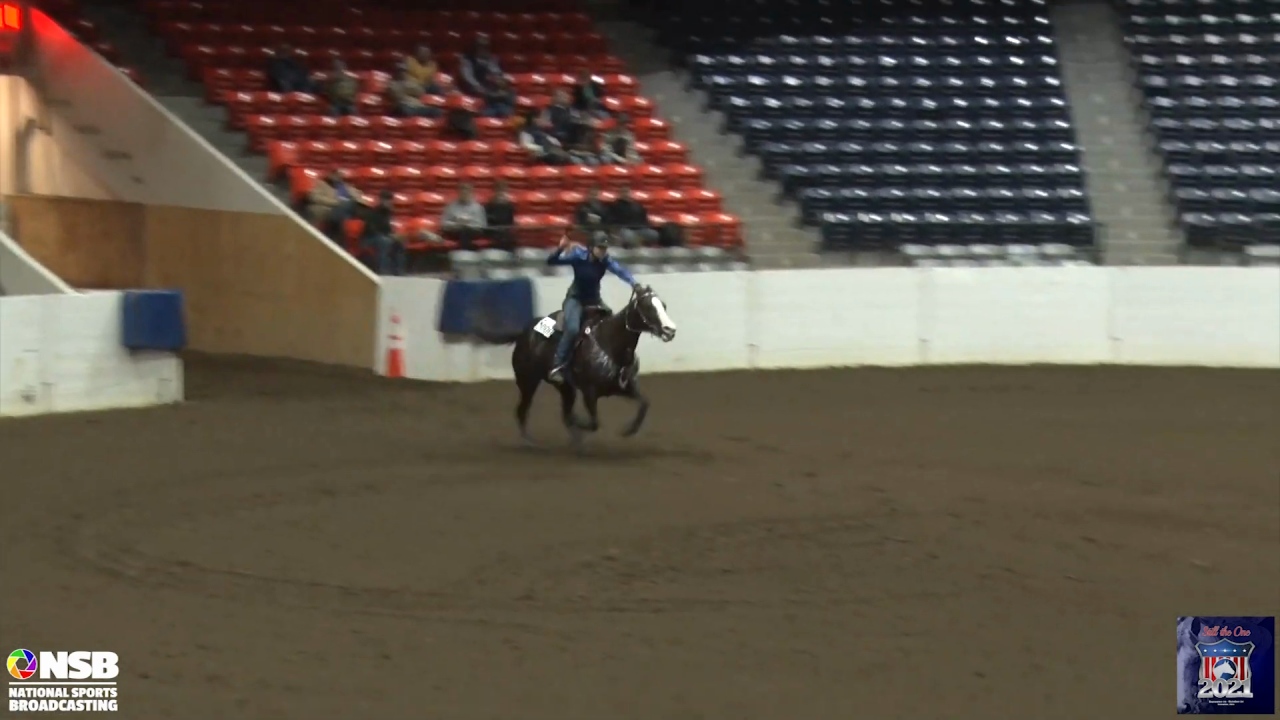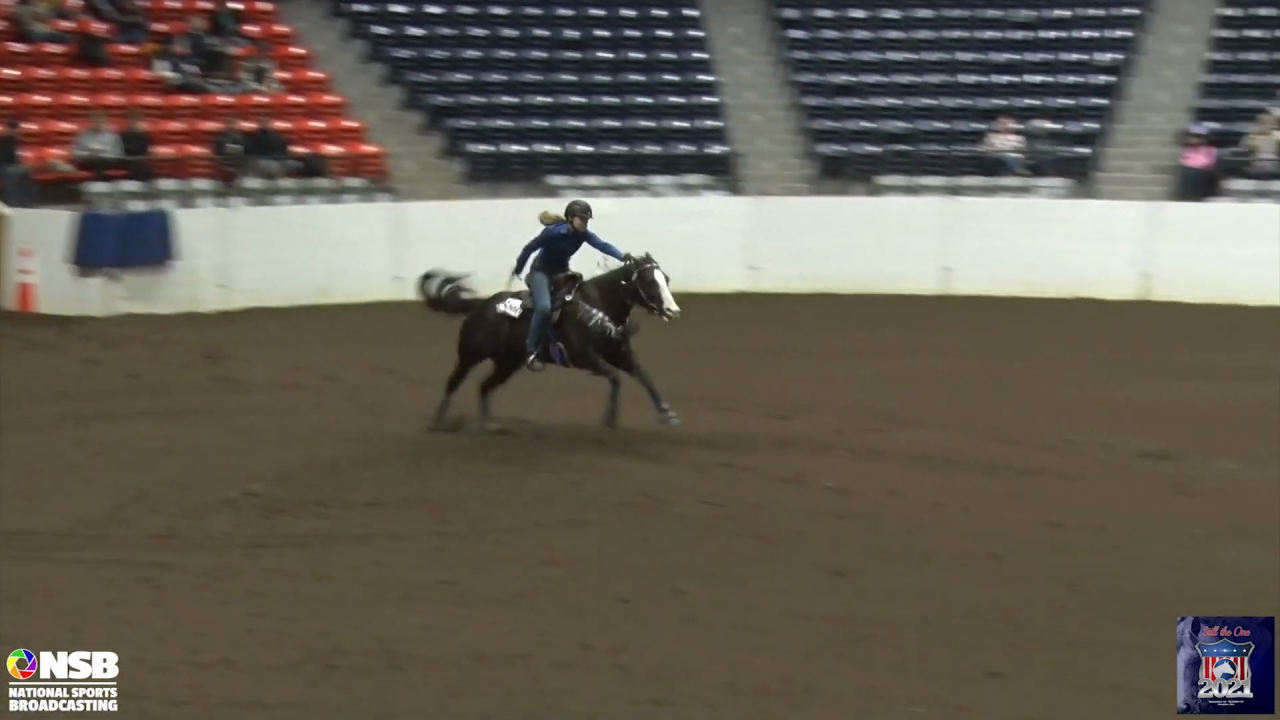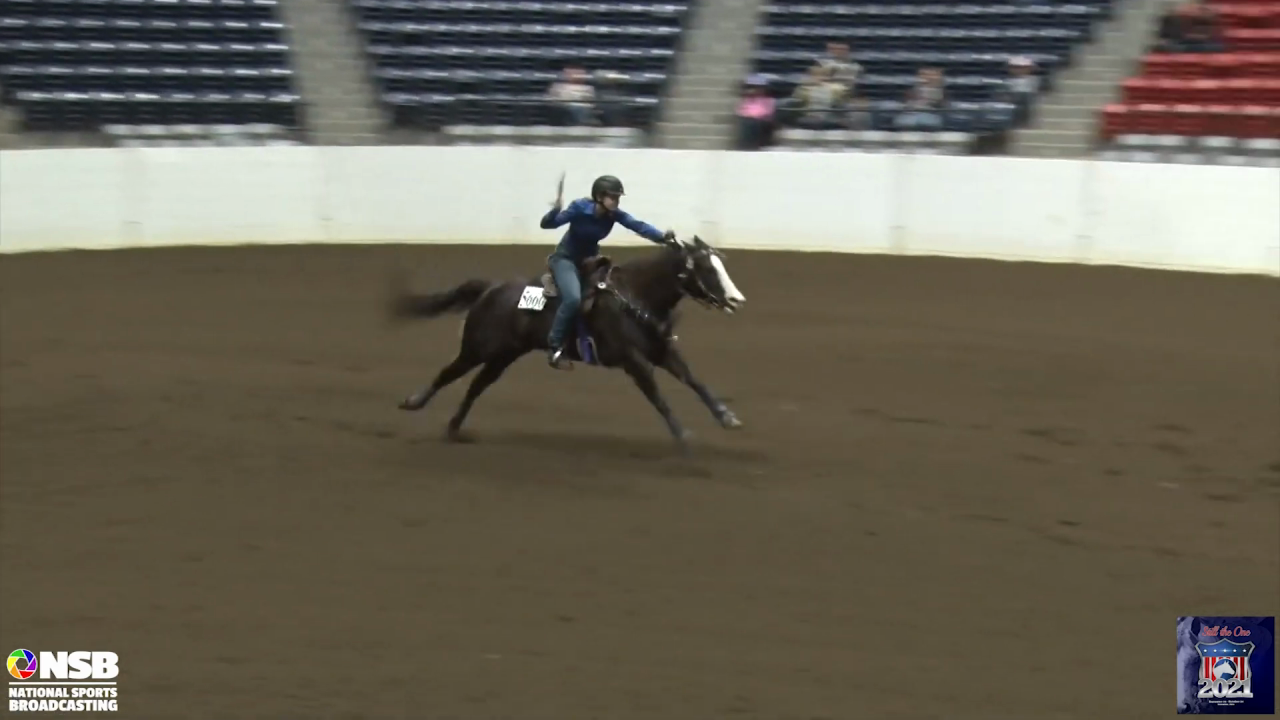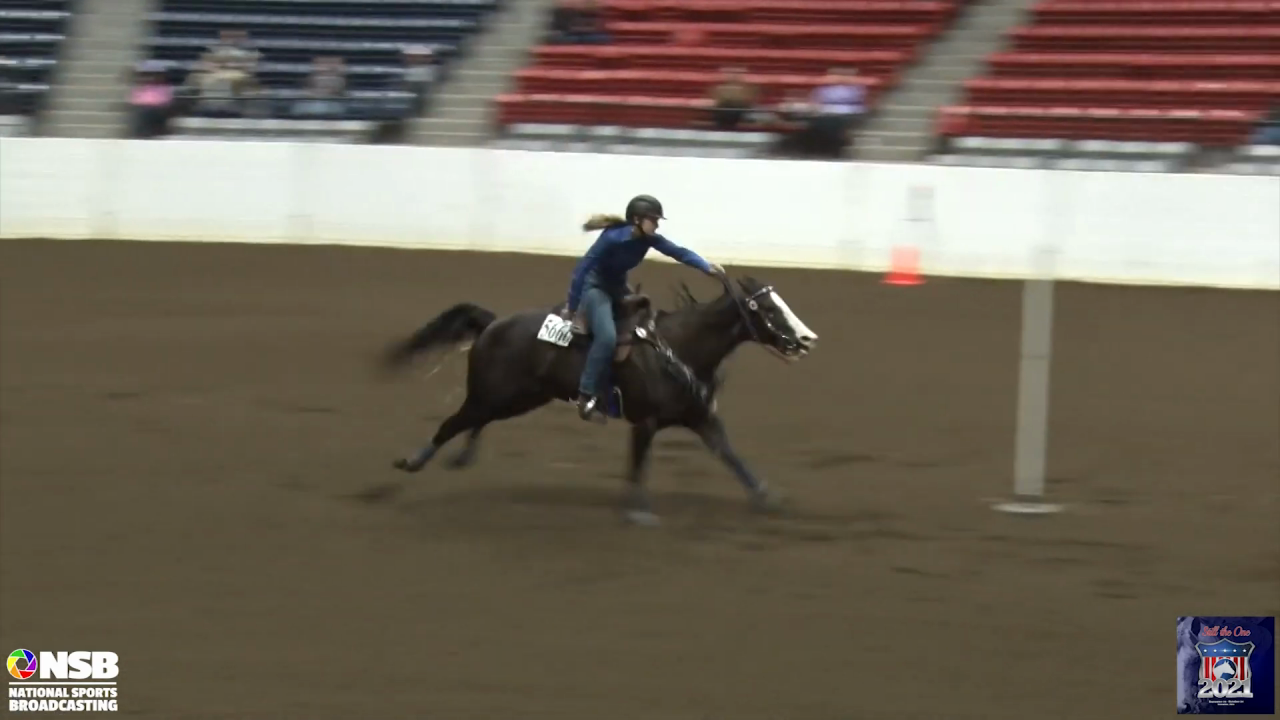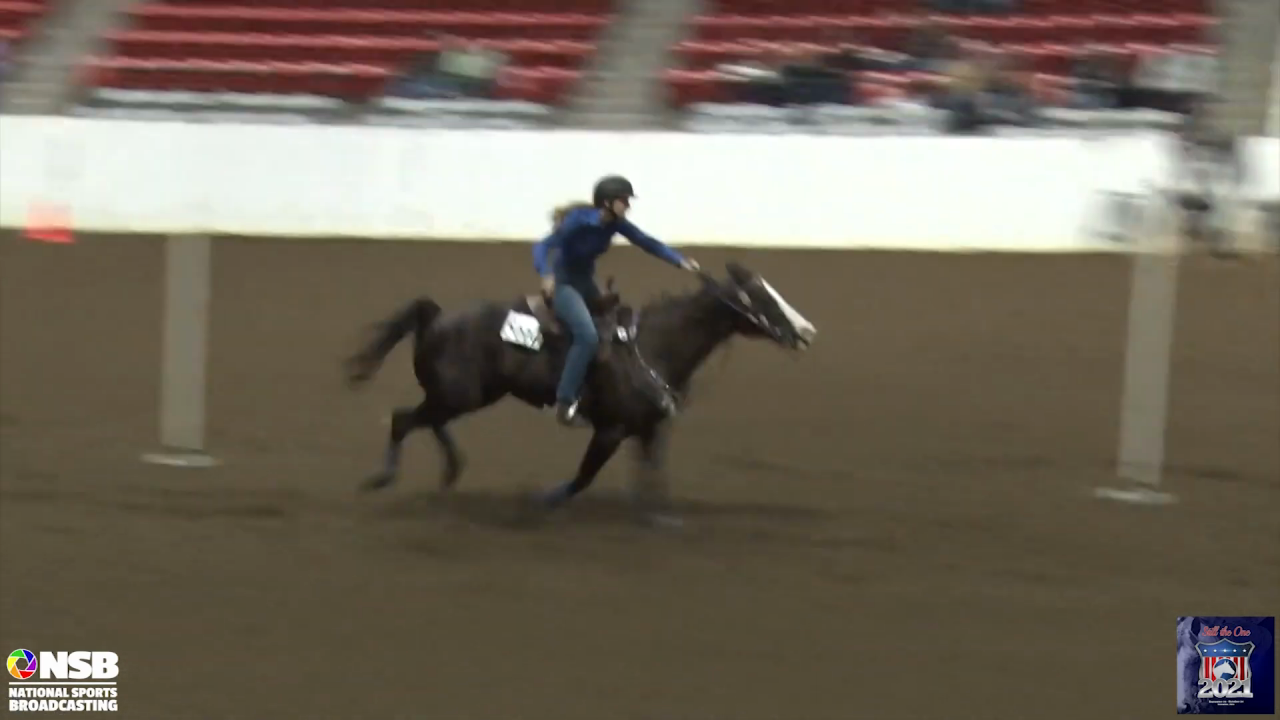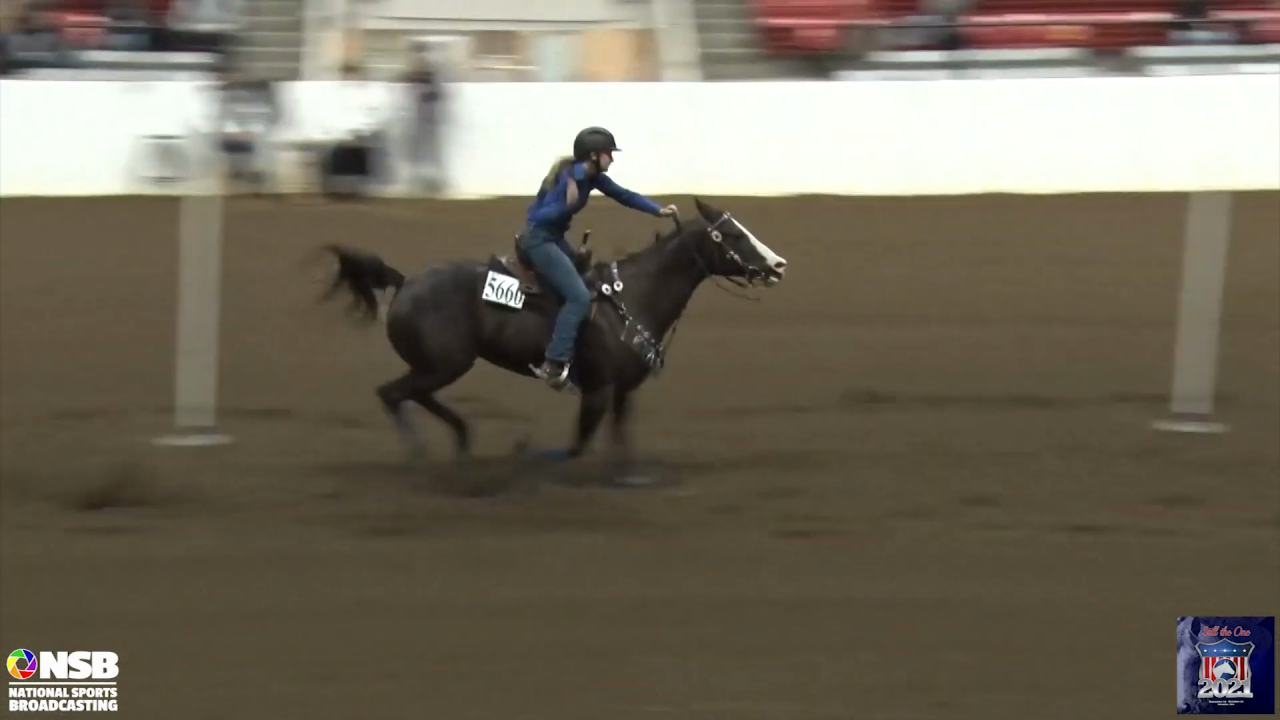
dt=0.4s
person 1, frame 1
left shoulder: (606, 261)
right shoulder: (577, 256)
left elbow: (620, 271)
right elbow: (552, 261)
left wrist: (633, 282)
right wrist: (561, 249)
left hip: (594, 300)
right hip: (575, 299)
right knee: (573, 329)
right ankle: (557, 366)
person 1, frame 2
left shoulder: (583, 233)
right shoulder: (553, 231)
left elbow: (602, 246)
right elbow: (529, 248)
left wrist: (622, 256)
right wrist: (518, 269)
left hip: (561, 272)
right hip: (540, 272)
right knee: (544, 307)
right ankle: (532, 352)
person 1, frame 3
left shoulder: (614, 214)
right shoulder: (579, 209)
left elbow: (639, 226)
right elbow: (548, 223)
left wrist: (662, 236)
right wrist: (555, 211)
left hip: (589, 259)
right hip: (565, 259)
right knee: (573, 298)
right ankle: (555, 346)
person 1, frame 4
left shoulder: (649, 238)
right shoulder: (612, 237)
left elbow: (679, 252)
right elbow: (583, 267)
left wrist: (709, 268)
right wrist: (572, 304)
left hip: (618, 289)
right hip: (594, 288)
right knee: (607, 338)
right ankle: (587, 395)
person 1, frame 5
left shoulder: (616, 223)
right shoulder: (578, 221)
left elbow: (649, 243)
right elbow: (542, 247)
left wrist: (681, 262)
right wrist: (546, 276)
left hip: (583, 282)
right hip: (561, 284)
right knee: (588, 337)
right ankle: (564, 402)
person 1, frame 6
left shoulder: (593, 177)
right shoulder: (566, 177)
left elbow: (623, 195)
right elbow: (541, 215)
left wrist: (659, 210)
right wrist: (566, 204)
left hip: (554, 240)
right hip: (540, 241)
right knee: (579, 297)
right ankle: (554, 363)
